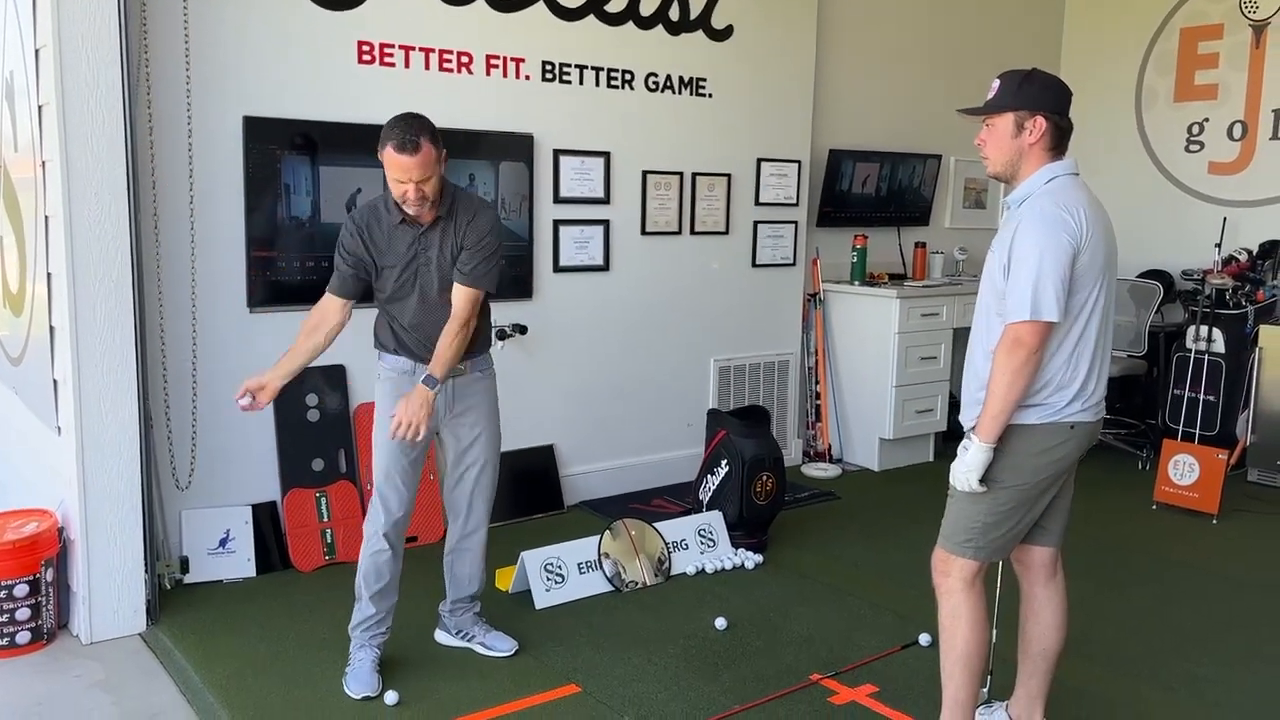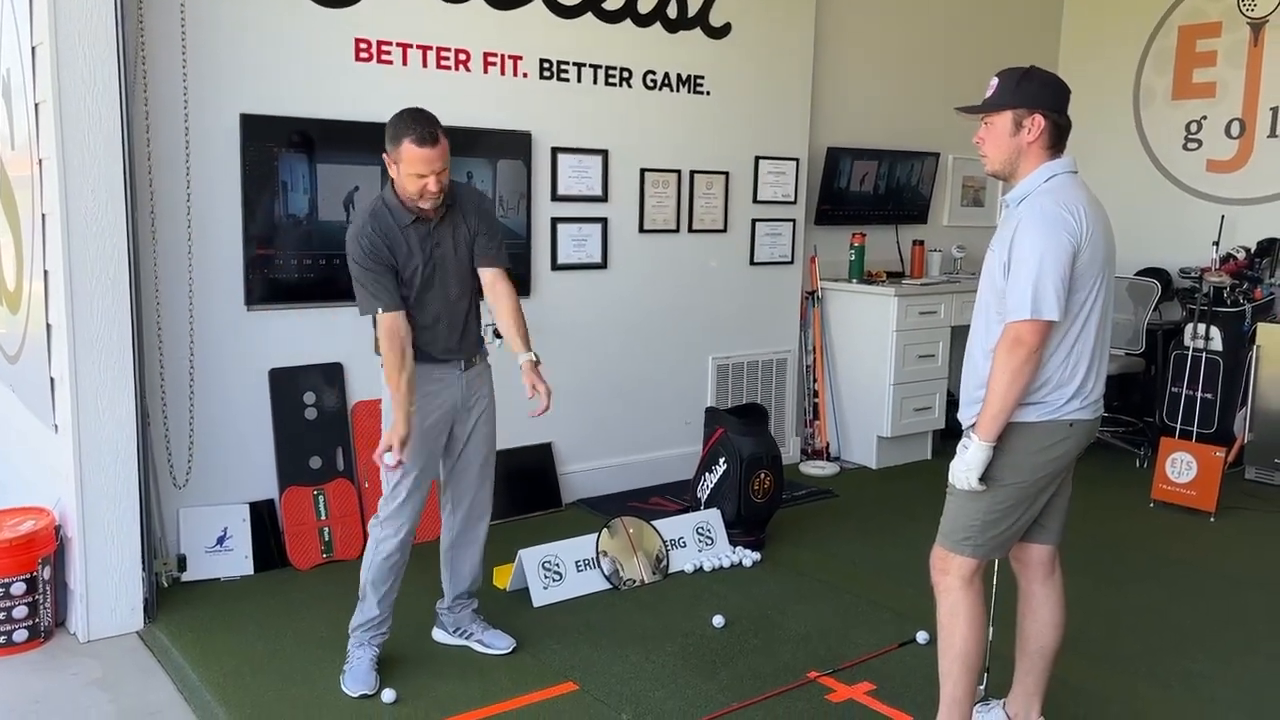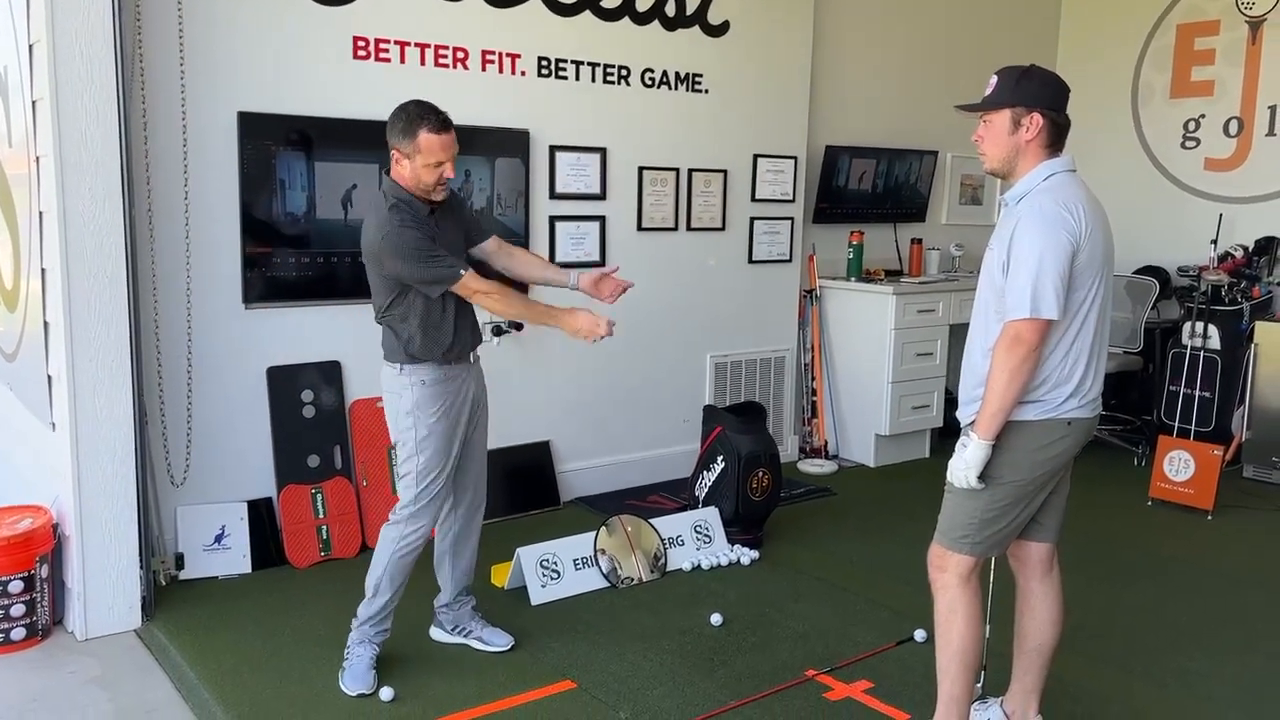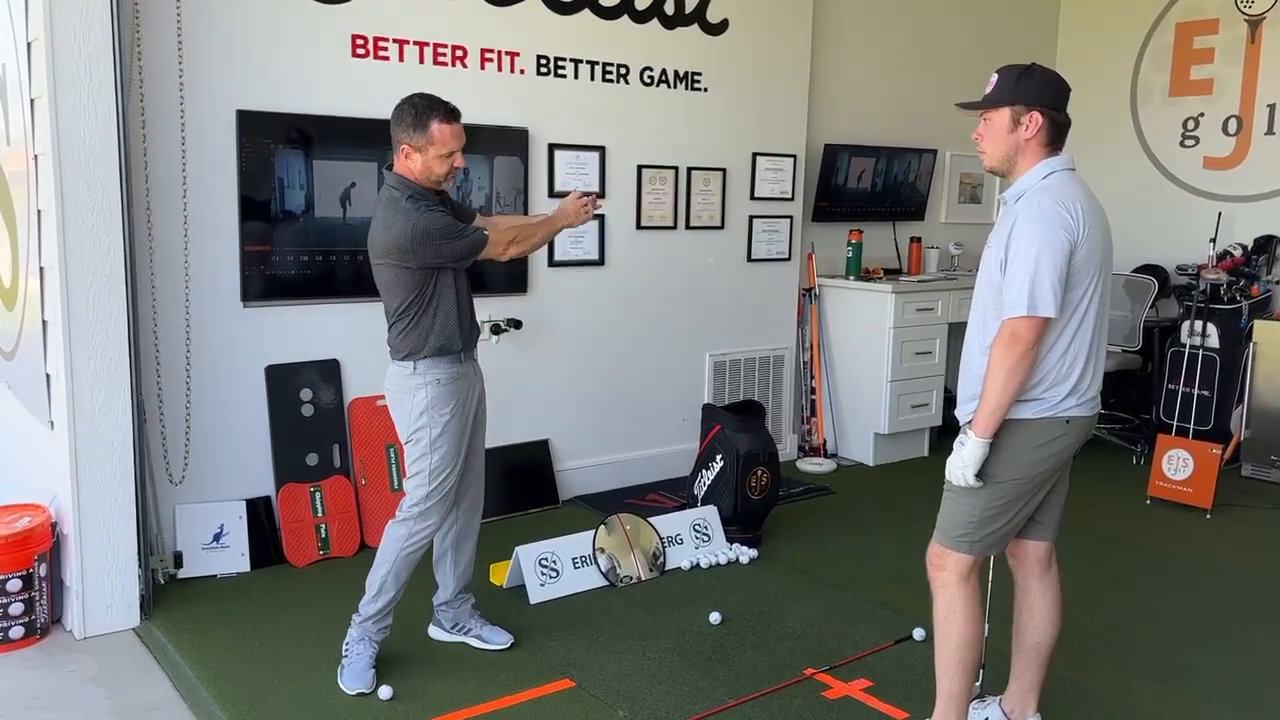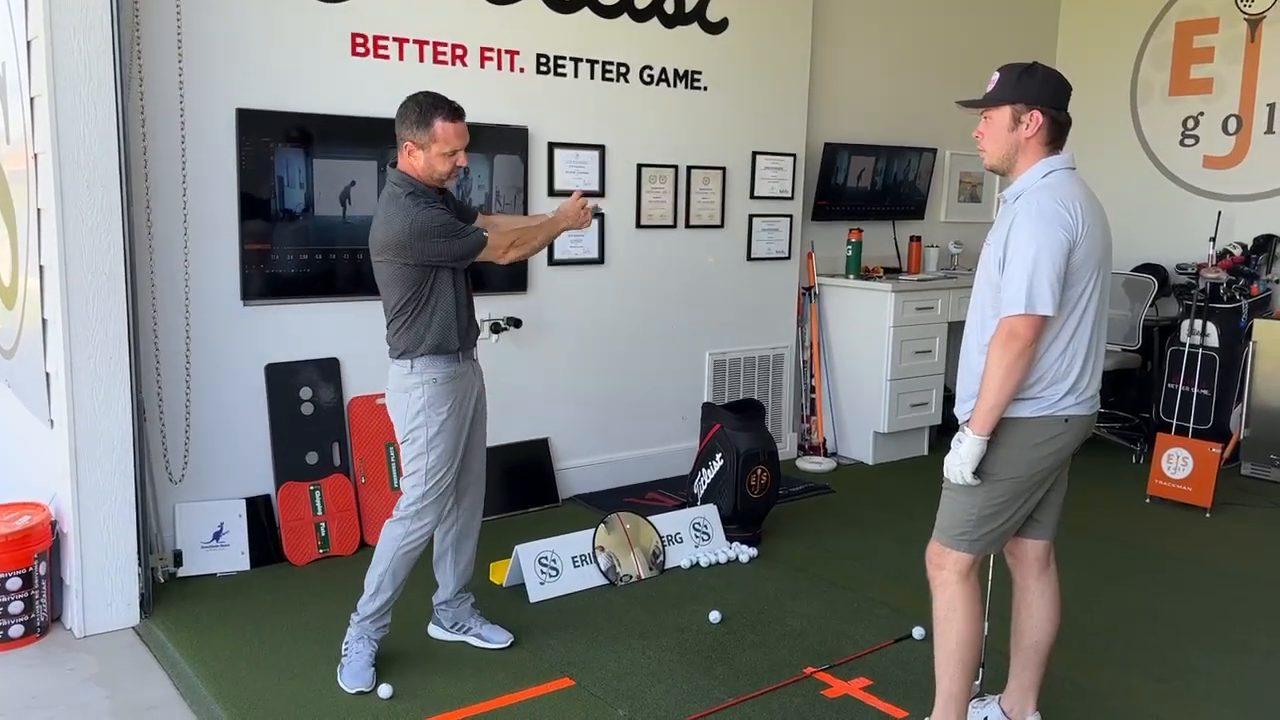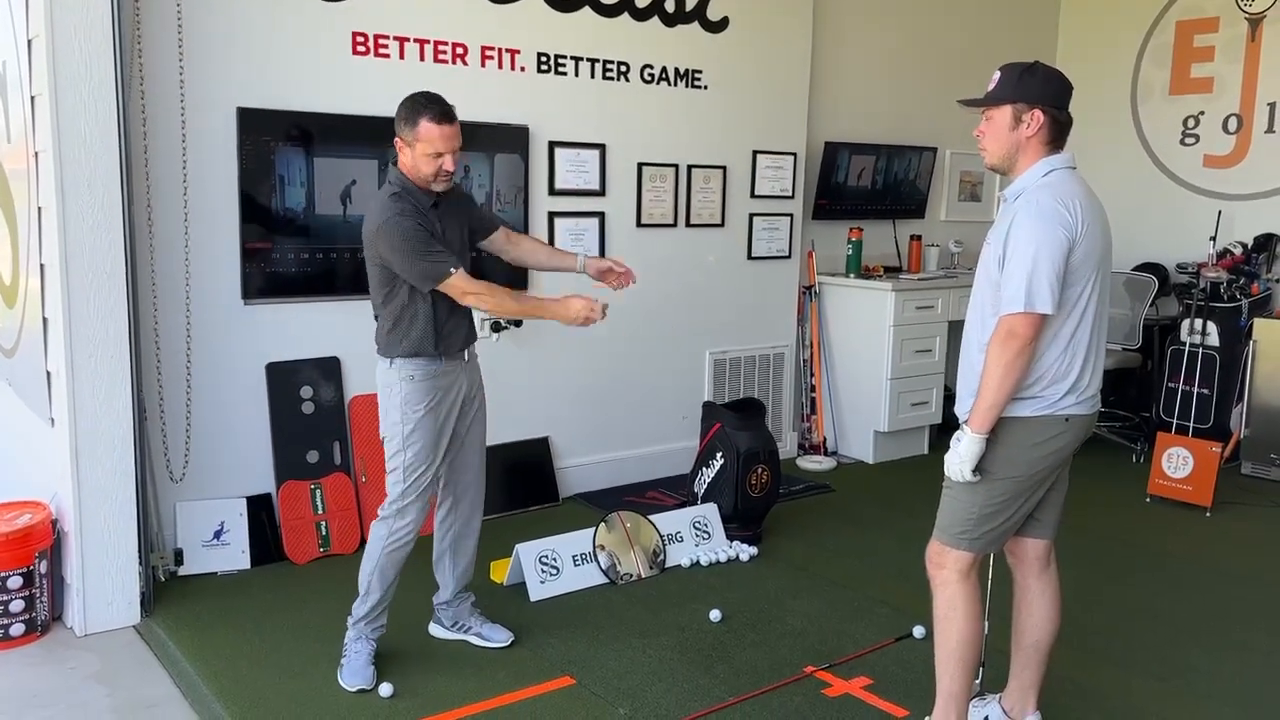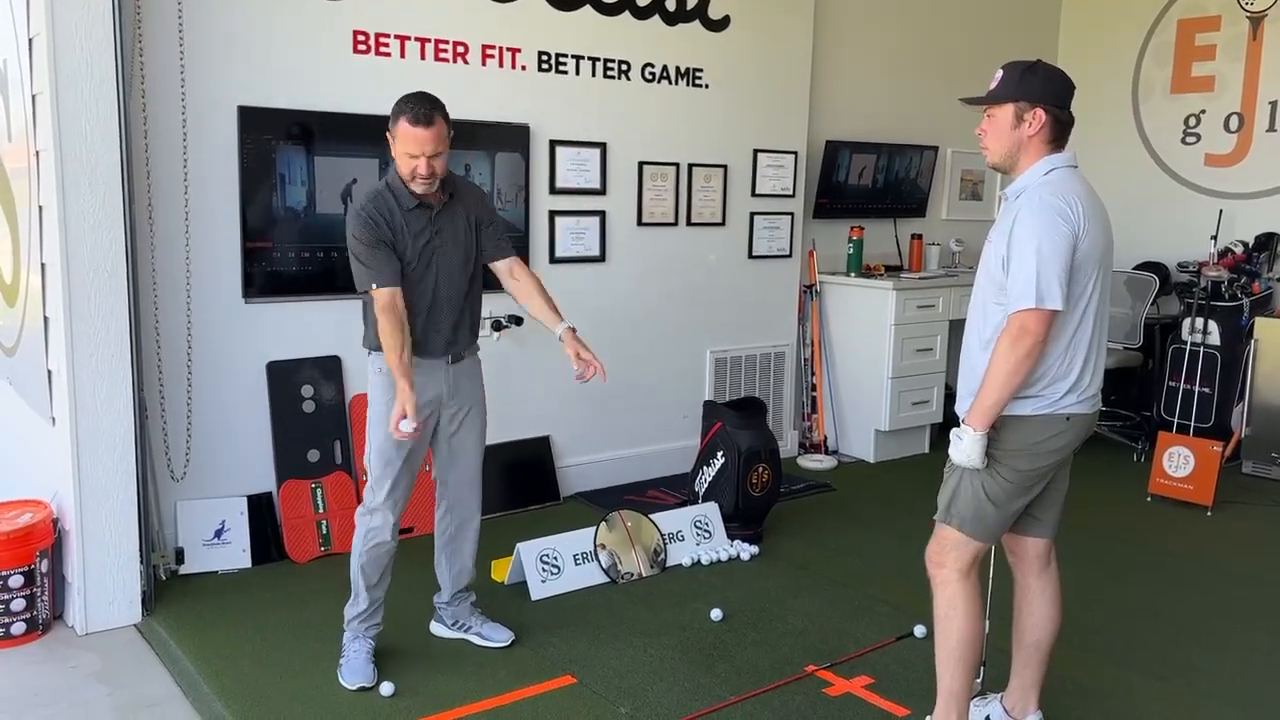
dt=0.2s
person 1, frame 1
left shoulder: (1044, 212)
right shoulder: (1070, 201)
left elbow: (1025, 337)
left wrist: (981, 439)
left hip: (1026, 428)
right hip: (1058, 421)
left knee: (955, 568)
right knee: (1038, 565)
person 1, frame 2
left shoulder: (1044, 210)
right shoulder: (1066, 200)
left elbow: (1025, 336)
left wrist: (981, 437)
left hip: (1025, 426)
right hip: (1056, 419)
left knee: (954, 567)
right knee: (1036, 562)
person 1, frame 3
left shoulder: (1043, 209)
right shoulder: (1064, 199)
left elbow: (1024, 335)
left wrist: (980, 435)
left hip: (1023, 425)
right hip: (1053, 417)
left knee: (951, 565)
right knee: (1034, 560)
person 1, frame 4
left shoulder: (1041, 206)
right shoulder: (1064, 197)
left elbow: (1022, 333)
left wrist: (978, 433)
left hip: (1022, 422)
right hip: (1052, 415)
left knee: (950, 563)
right knee: (1032, 559)
person 1, frame 5
left shoulder: (1040, 205)
right shoulder: (1064, 195)
left elbow: (1020, 331)
left wrist: (975, 431)
left hip: (1021, 421)
right hip: (1051, 414)
left knee: (949, 562)
right knee: (1030, 557)
person 1, frame 6
left shoulder: (1041, 204)
right shoulder: (1065, 195)
left elbow: (1018, 330)
left wrist: (973, 429)
left hip: (1021, 420)
right hip: (1052, 413)
left knee: (950, 561)
right knee: (1031, 556)
person 1, frame 7
left shoulder: (1042, 203)
right shoulder: (1065, 194)
left elbow: (1027, 328)
left wrist: (975, 422)
left hip: (1021, 419)
right hip: (1051, 412)
left knee: (949, 557)
right knee: (1031, 555)
person 2, frame 1
left shoulder: (477, 219)
right shoulder: (364, 225)
left elbow: (463, 314)
right elbow: (334, 309)
left wrist: (431, 388)
right wrist: (278, 375)
left hip: (464, 377)
right hip: (401, 372)
left knee: (472, 505)
right knee: (390, 511)
left ankle: (461, 616)
right ankle: (367, 641)
person 2, frame 2
left shoulder: (472, 206)
right shoulder: (370, 232)
left elbow: (497, 287)
right elbow: (393, 331)
left wrist: (525, 359)
right wrist: (397, 415)
left hip: (471, 370)
right hip: (415, 378)
left knee: (471, 505)
right knee: (400, 511)
left ankle: (458, 615)
right ankle: (365, 640)
person 2, frame 3
left shoulder: (445, 202)
right shoulder: (392, 229)
left elbow: (502, 253)
right elbow: (480, 290)
left wrist: (579, 282)
right wrist: (563, 320)
left hip: (463, 370)
right hip: (421, 381)
left knee: (466, 501)
right knee: (417, 509)
left ankle: (454, 612)
right ankle: (365, 638)
person 2, frame 4
left shoulder: (428, 196)
right shoulder: (408, 222)
left elbow: (488, 228)
right elbow: (503, 247)
left wrist: (554, 218)
right wrist: (560, 220)
left hip: (458, 369)
right hip: (428, 379)
left knee: (464, 498)
right knee: (425, 506)
left ankle: (452, 611)
right ankle: (363, 636)
person 2, frame 5
left shoulder: (433, 194)
right shoulder: (408, 216)
left elbow: (486, 226)
right elbow: (501, 249)
left wrist: (555, 220)
right wrist: (561, 223)
left hip: (461, 367)
right hip: (425, 377)
left knee: (465, 498)
right knee: (422, 507)
left ankle: (452, 610)
right ankle: (362, 635)
person 2, frame 6
left shoulder: (452, 196)
right shoulder: (391, 218)
left elbow: (508, 242)
right elbow: (467, 293)
left wrist: (585, 265)
right wrist: (555, 309)
left hip: (464, 369)
right hip: (414, 376)
left knee: (465, 498)
right knee: (404, 510)
left ankle: (453, 609)
right ankle: (362, 634)
person 2, frame 7
left shoulder: (471, 203)
right shoulder: (371, 215)
left elbow: (513, 273)
right elbow: (389, 308)
left wrist: (566, 332)
right wrist: (401, 388)
left hip: (462, 370)
right hip: (403, 374)
left knee: (462, 498)
right knee: (383, 507)
left ankle: (454, 608)
right ankle: (359, 632)
